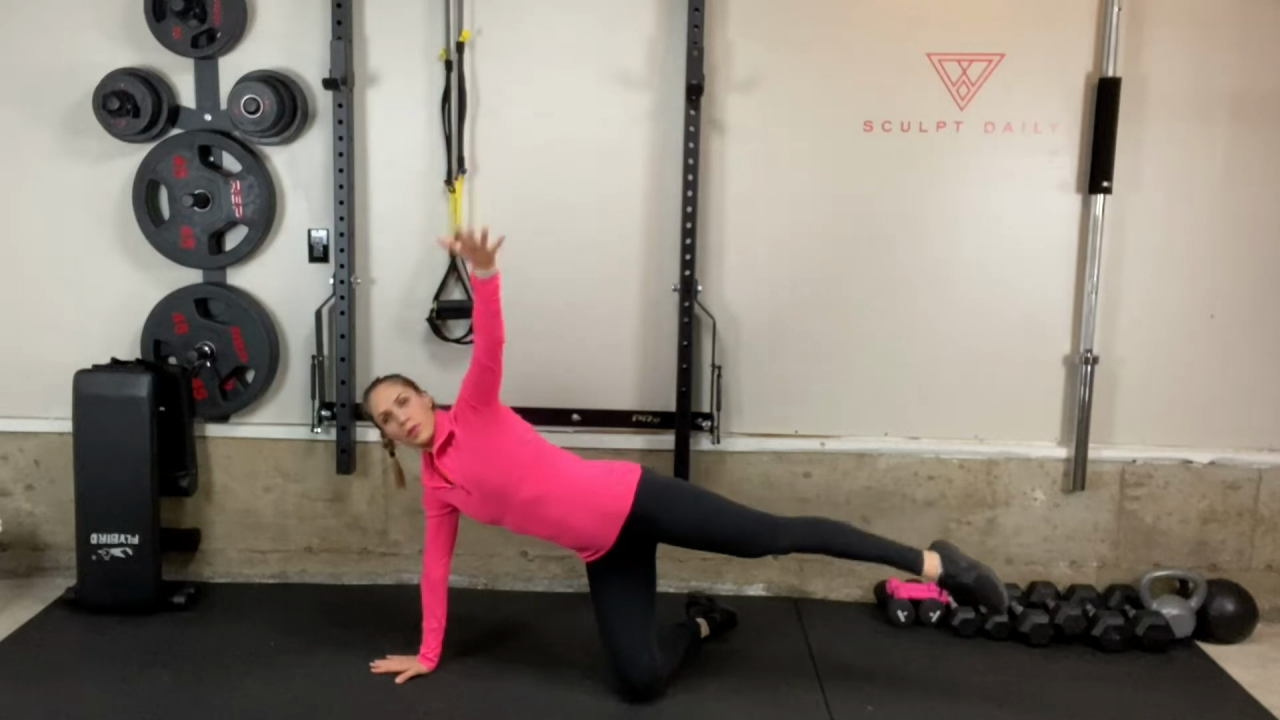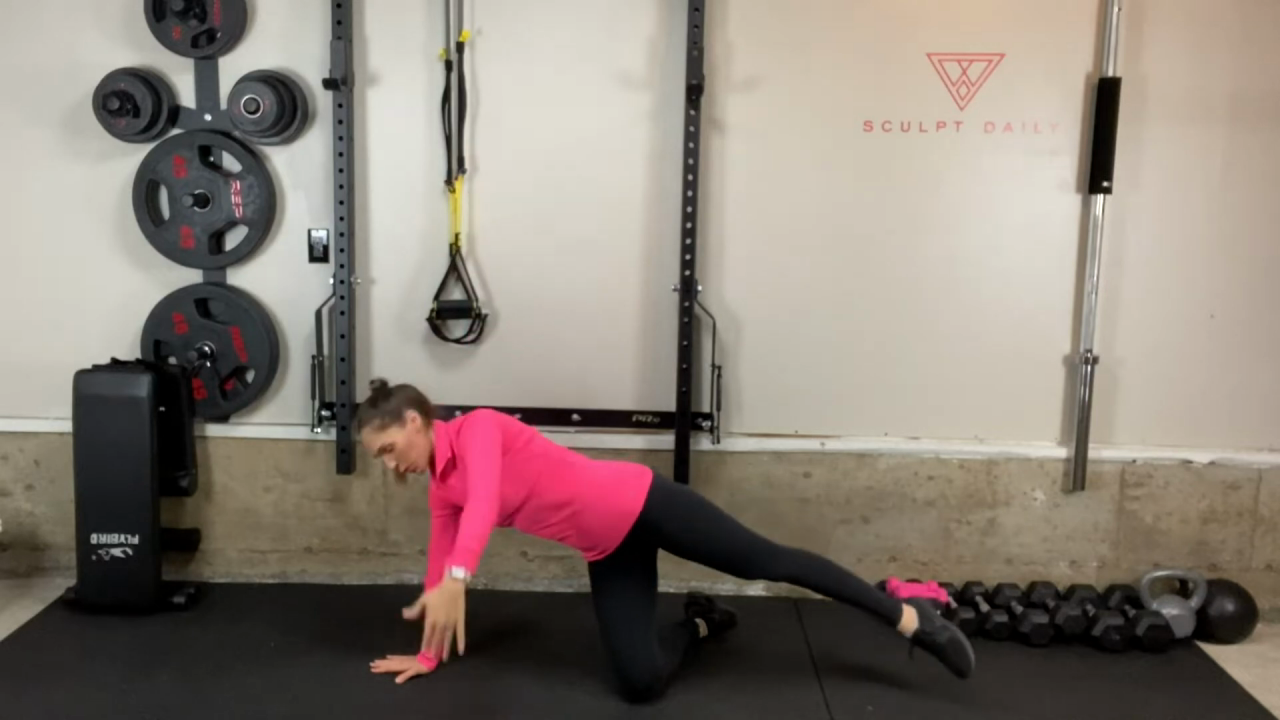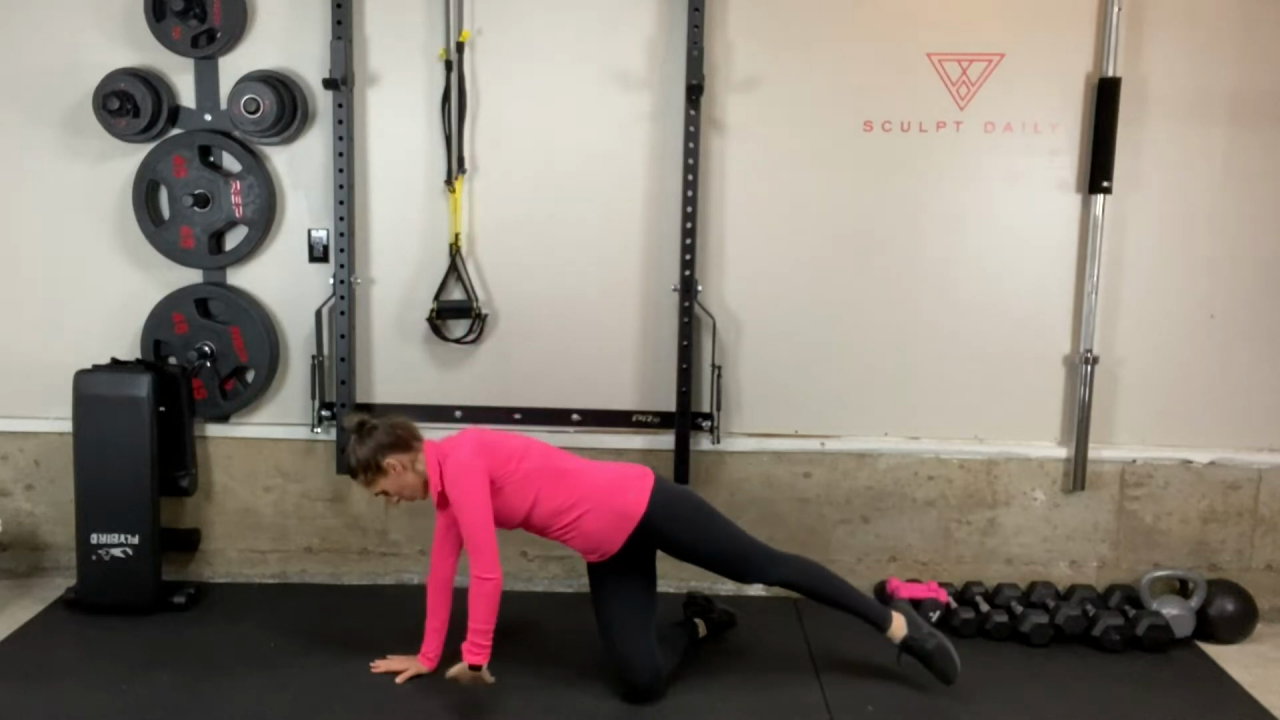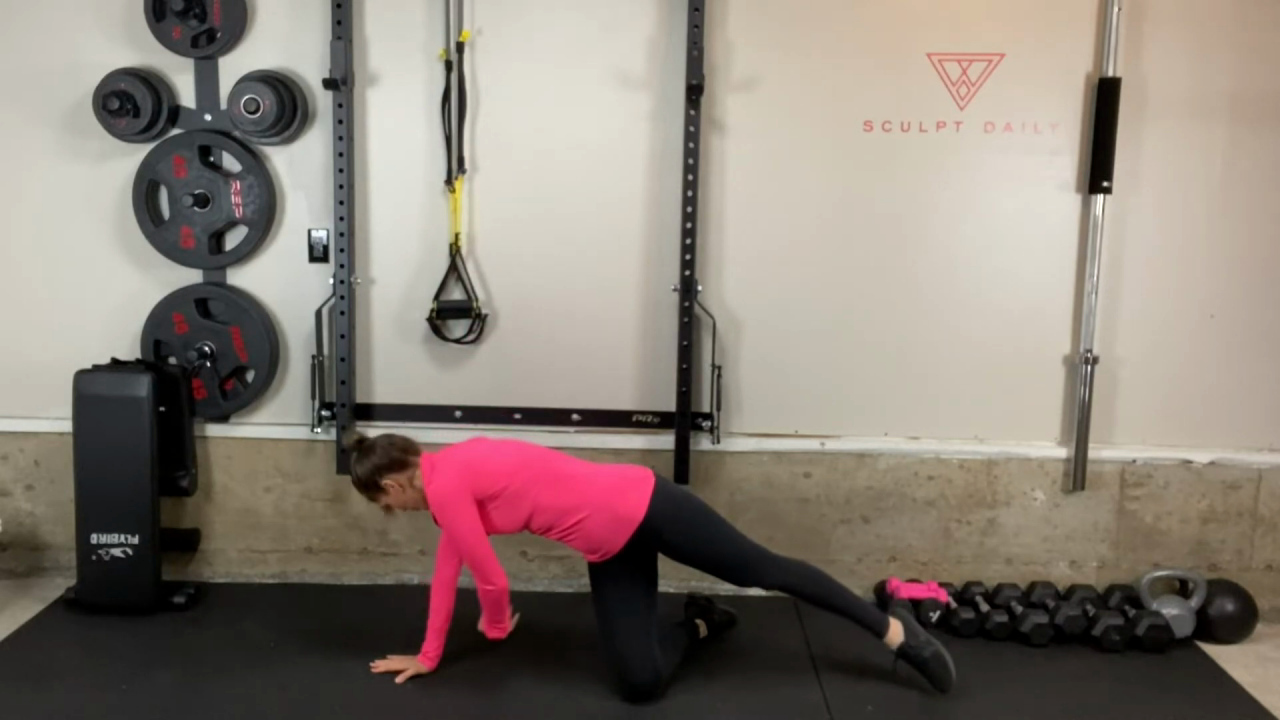
dt=0.5s
person 1, frame 1
left shoulder: (474, 416)
right shoulder: (435, 485)
left elbow: (490, 343)
right elbow: (436, 569)
left wrist: (481, 268)
right wrist: (427, 654)
left hip: (629, 502)
right hip: (601, 550)
left knee: (772, 536)
right knee: (640, 683)
left ankle: (932, 564)
right ankle: (699, 623)
person 1, frame 2
left shoulder: (477, 427)
right shoulder: (440, 488)
left elbow: (486, 500)
right elbow: (438, 563)
left wrist: (457, 581)
right wrist: (428, 651)
left hip: (637, 503)
right hip: (607, 552)
left knee: (769, 561)
right knee: (641, 682)
left ankle: (909, 618)
right ankle: (698, 623)
person 1, frame 3
left shoulder: (460, 457)
right shoulder: (444, 488)
left elbow: (487, 573)
right elbow: (442, 569)
left wrist: (475, 656)
right wrist: (428, 656)
left hip: (639, 505)
right hip: (607, 551)
left knee: (766, 567)
right knee: (641, 683)
left ankle: (896, 625)
right ankle: (696, 624)
person 1, frame 4
left shoulder: (446, 488)
right shoulder: (454, 474)
left elbow: (492, 581)
right elbow: (448, 569)
left wrist: (498, 626)
right wrist: (428, 656)
left hip: (641, 506)
right hip: (610, 549)
left knee: (763, 570)
right knee: (641, 683)
left ankle: (894, 631)
right ankle: (697, 624)
